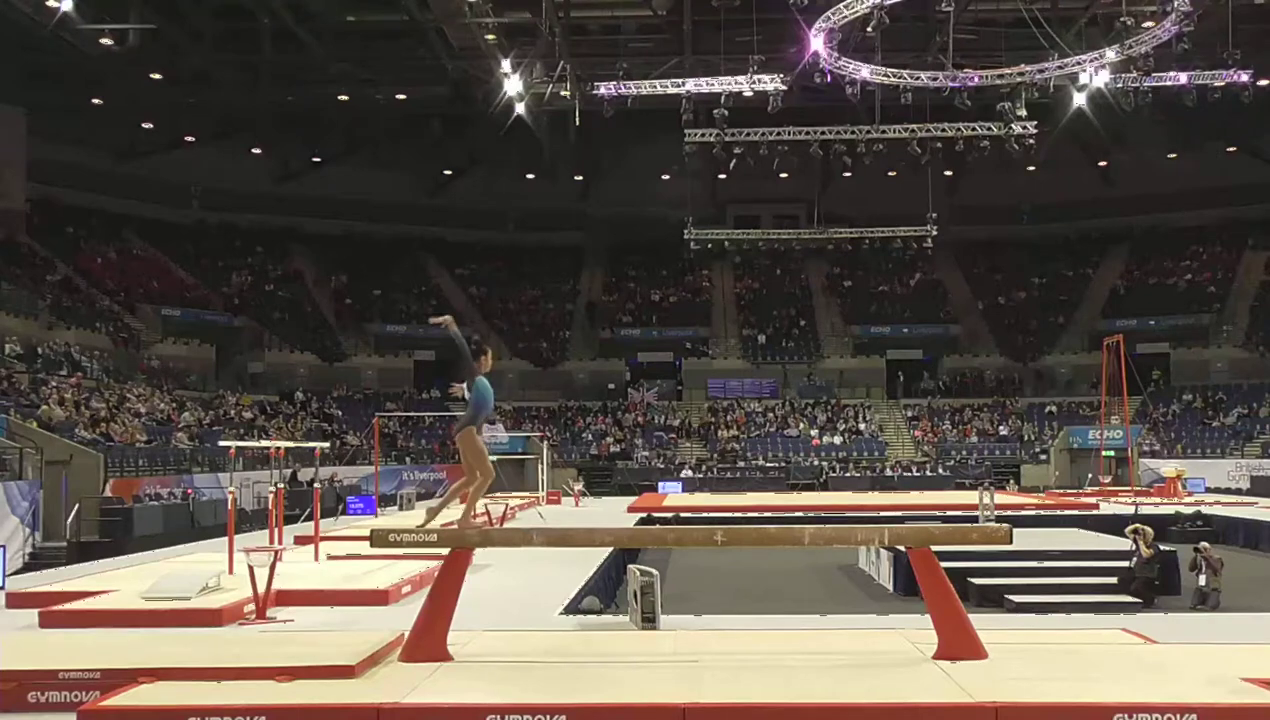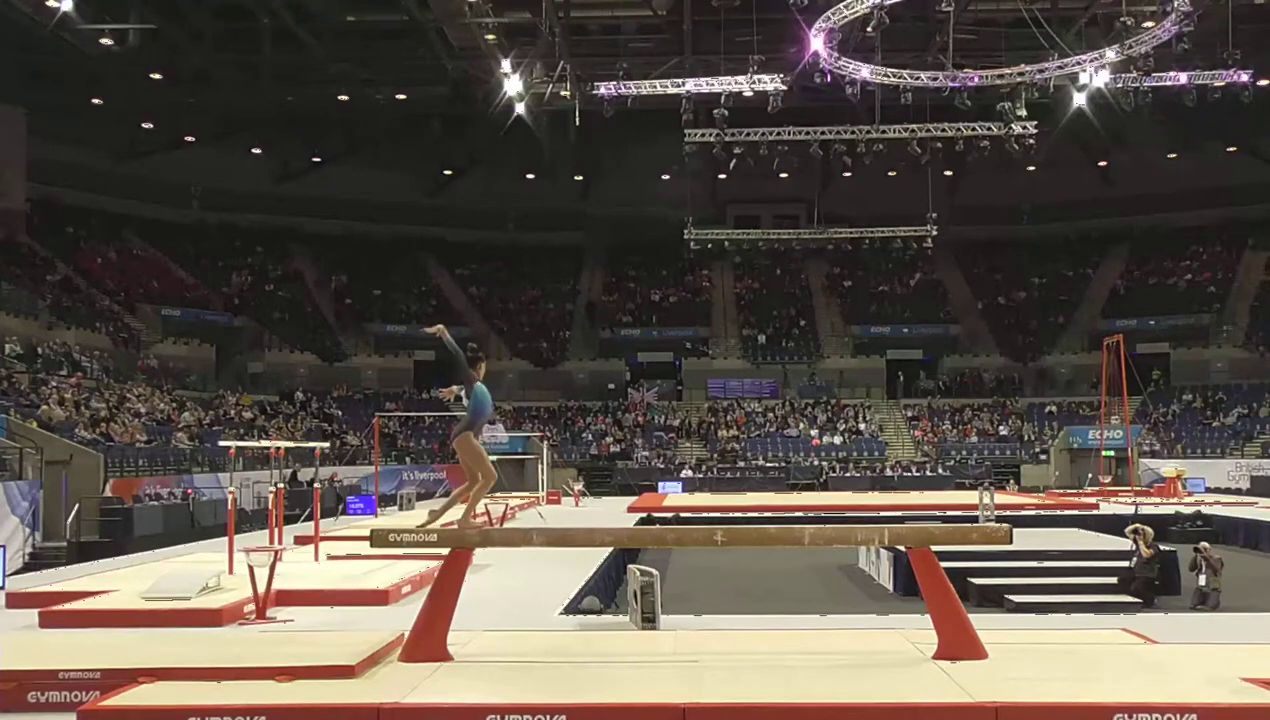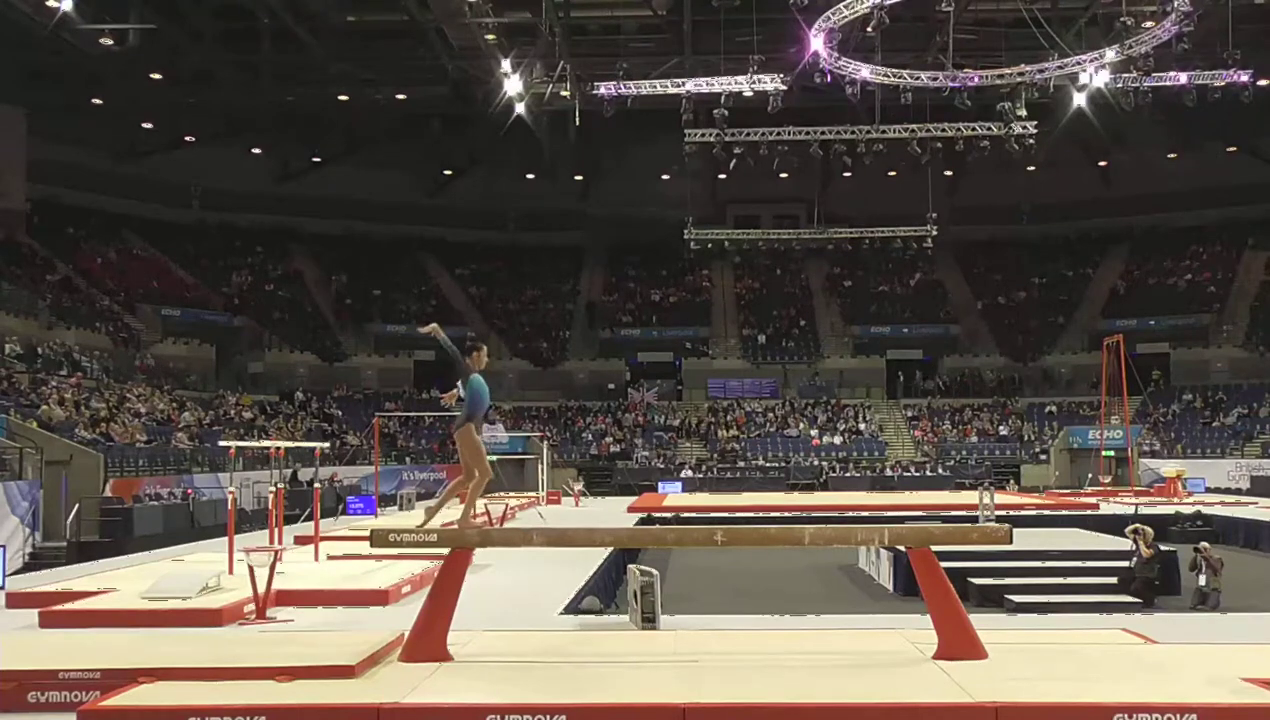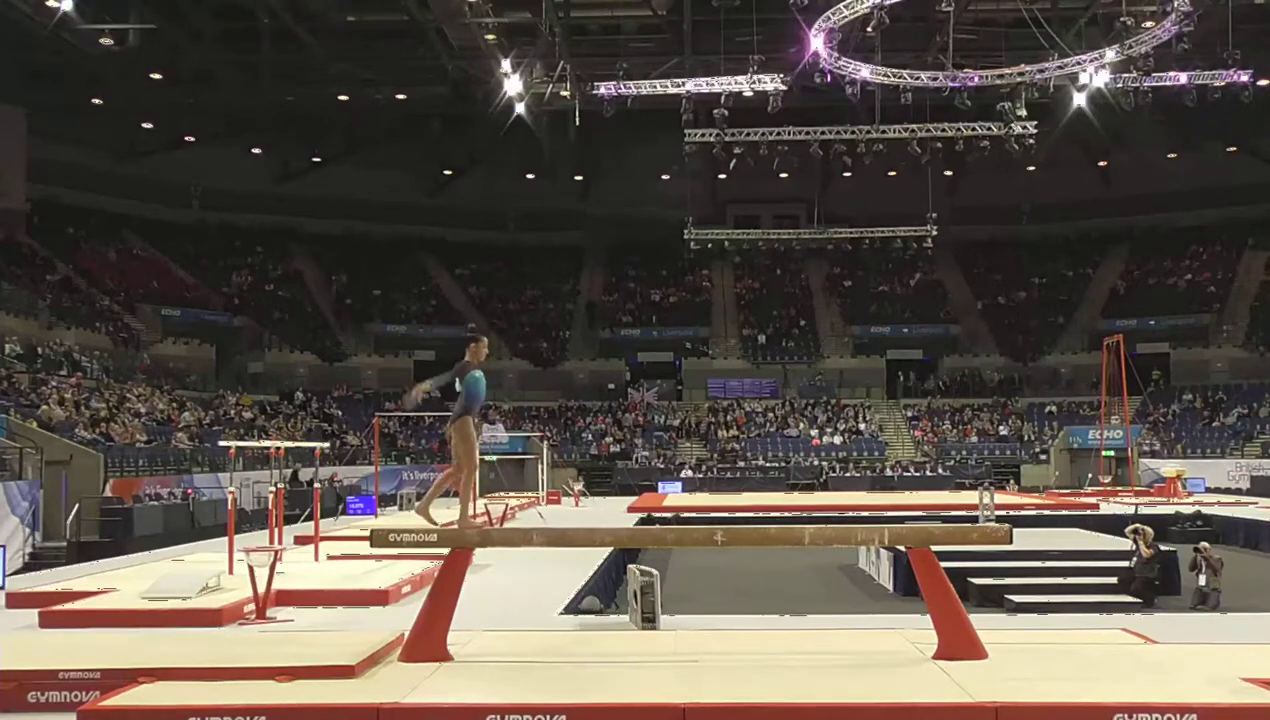
dt=0.2s
person 1, frame 1
left shoulder: (478, 379)
right shoulder: (473, 374)
right elbow: (463, 348)
right wrist: (450, 323)
left hip: (470, 432)
right hip: (467, 431)
left knee: (471, 478)
right knee: (487, 473)
left ankle: (435, 510)
right ankle: (465, 518)
person 1, frame 2
left shoulder: (475, 385)
right shoulder: (471, 381)
right elbow: (459, 355)
left wrist: (456, 389)
right wrist: (443, 332)
left hip: (469, 437)
right hip: (465, 436)
left knee: (473, 482)
right knee: (489, 476)
left ankle: (438, 512)
right ankle: (465, 519)
person 1, frame 3
left shoulder: (474, 376)
right shoulder: (468, 372)
right elbow: (452, 350)
right wrist: (437, 331)
left hip: (469, 429)
right hip: (466, 429)
left knee: (469, 476)
right knee: (485, 473)
left ankle: (435, 508)
right ankle: (465, 518)
person 1, frame 4
left shoulder: (474, 369)
right shoulder: (465, 367)
right elbow: (444, 378)
right wrist: (423, 387)
left hip: (464, 420)
right hip: (462, 420)
left knee: (456, 469)
right knee: (471, 468)
left ankle: (424, 504)
right ankle: (464, 518)
